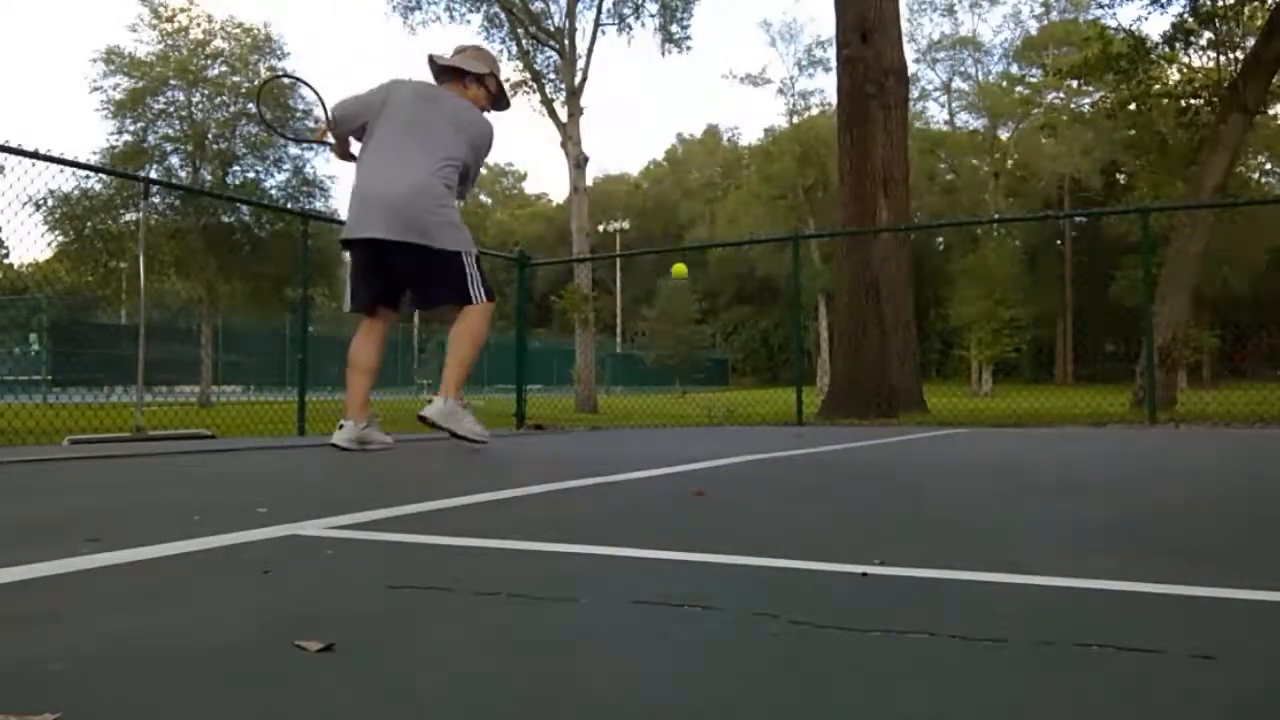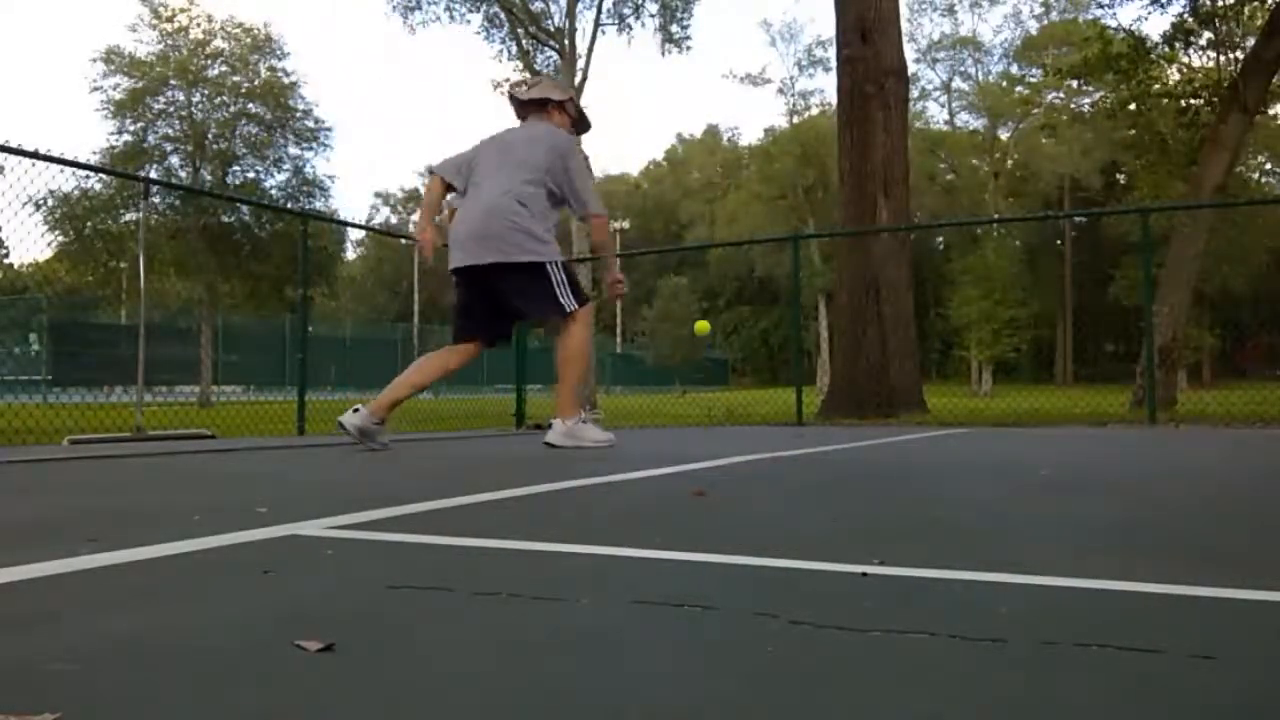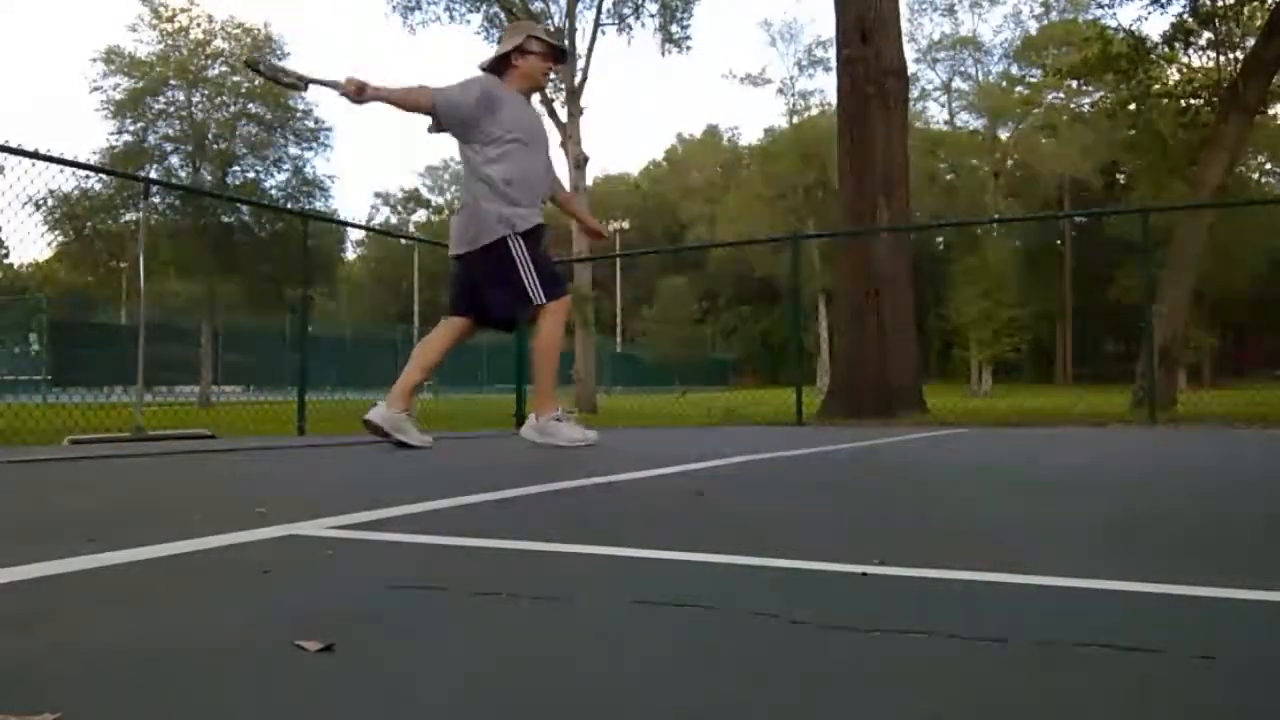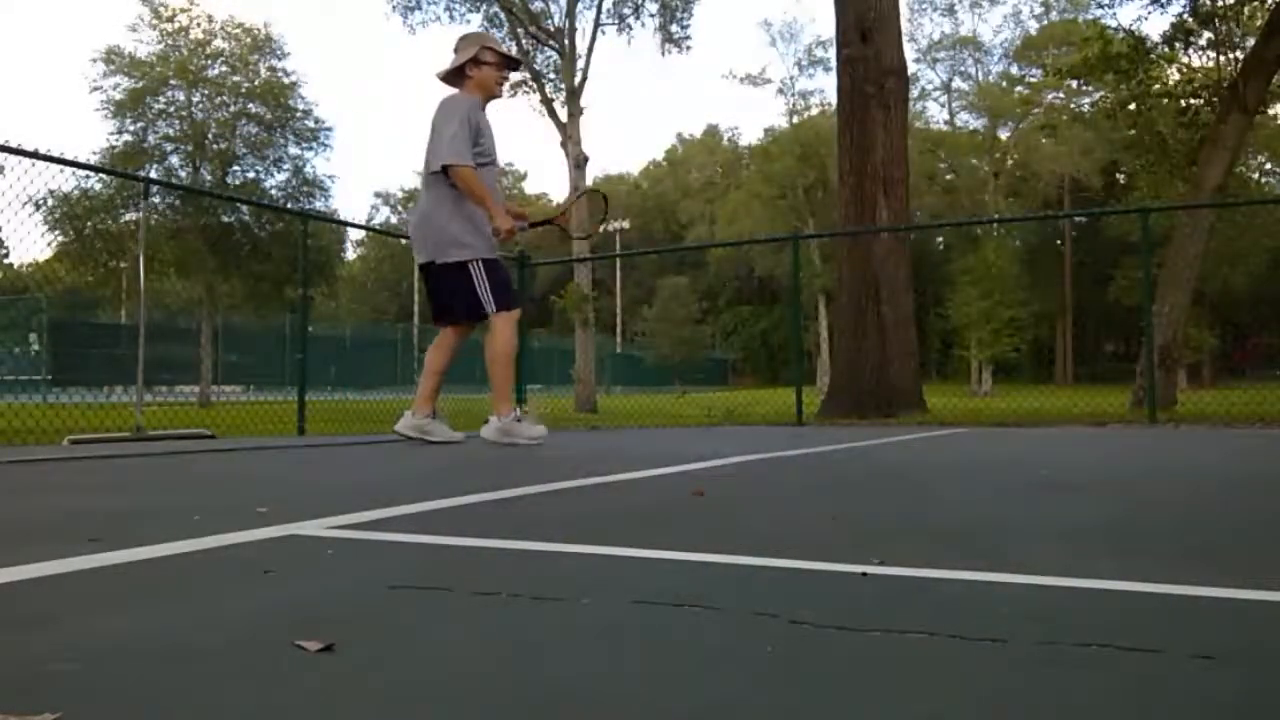
dt=0.5s
person 1, frame 1
left shoulder: (398, 91)
right shoulder: (478, 126)
left elbow: (339, 119)
left wrist: (342, 147)
left hip: (369, 216)
right hip: (428, 219)
left knee: (376, 317)
right knee: (478, 306)
left ankle: (355, 420)
right ankle: (448, 399)
person 1, frame 2
left shoulder: (495, 144)
right shoulder: (561, 146)
left elbow: (440, 175)
right elbow: (593, 212)
left wrist: (426, 223)
right wrist: (611, 267)
left hip: (470, 247)
right hip: (516, 238)
left knee: (465, 347)
right knee: (577, 315)
left ankle: (370, 414)
right ankle: (569, 421)
person 1, frame 3
left shoulder: (530, 115)
right shoulder: (487, 92)
left elbow: (546, 179)
right elbow: (428, 100)
left wrist: (583, 217)
right wrist: (376, 93)
left hip: (506, 228)
right hip: (498, 226)
left knee: (457, 324)
right knee: (554, 305)
left ankle: (393, 408)
right ankle: (545, 417)
person 1, frame 4
left shoulder: (465, 111)
right shoulder: (462, 106)
right elbow: (457, 166)
left wrist: (498, 209)
right wrist: (498, 212)
left hip: (437, 238)
right hip: (457, 237)
left knee: (457, 325)
right knee: (505, 315)
left ankle: (421, 414)
right ankle: (505, 417)
